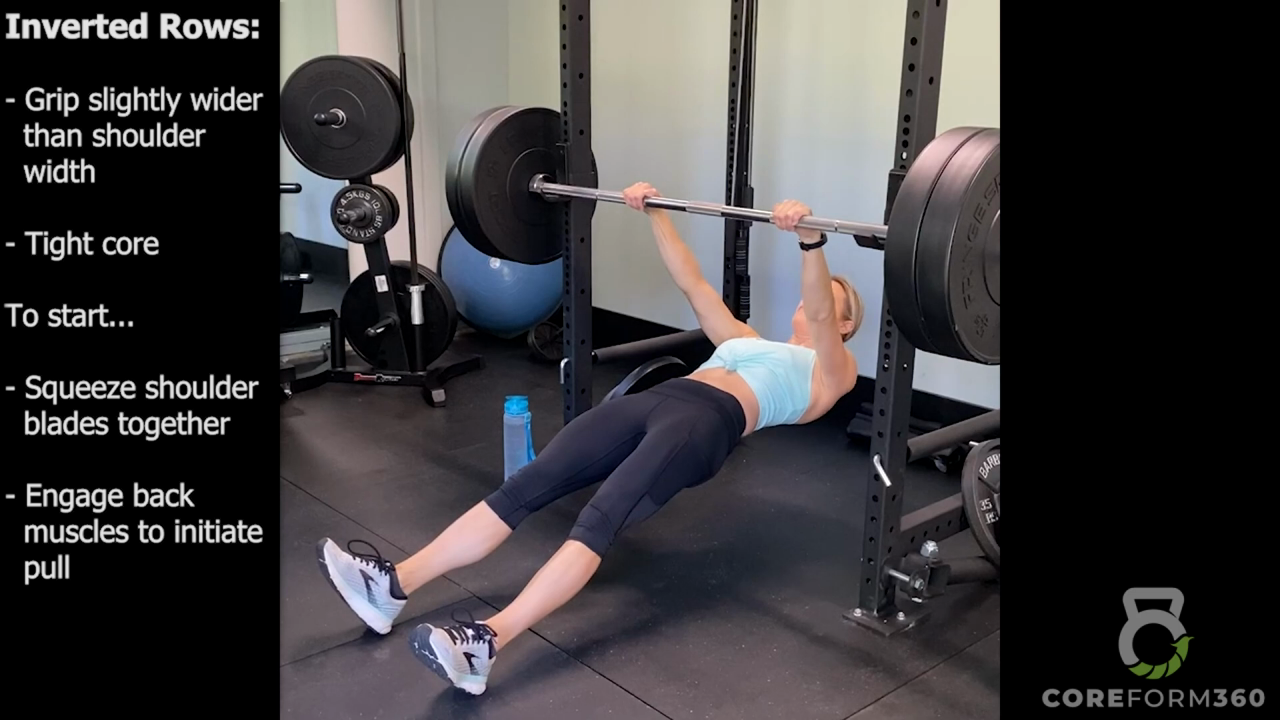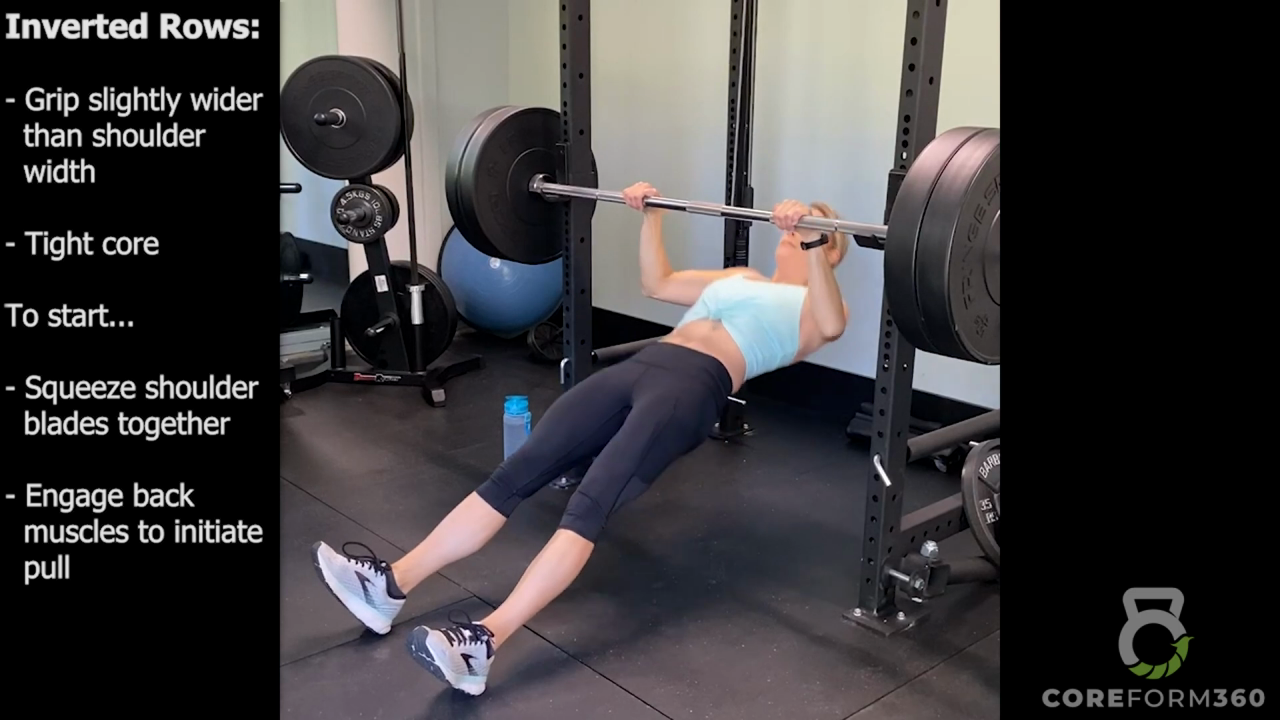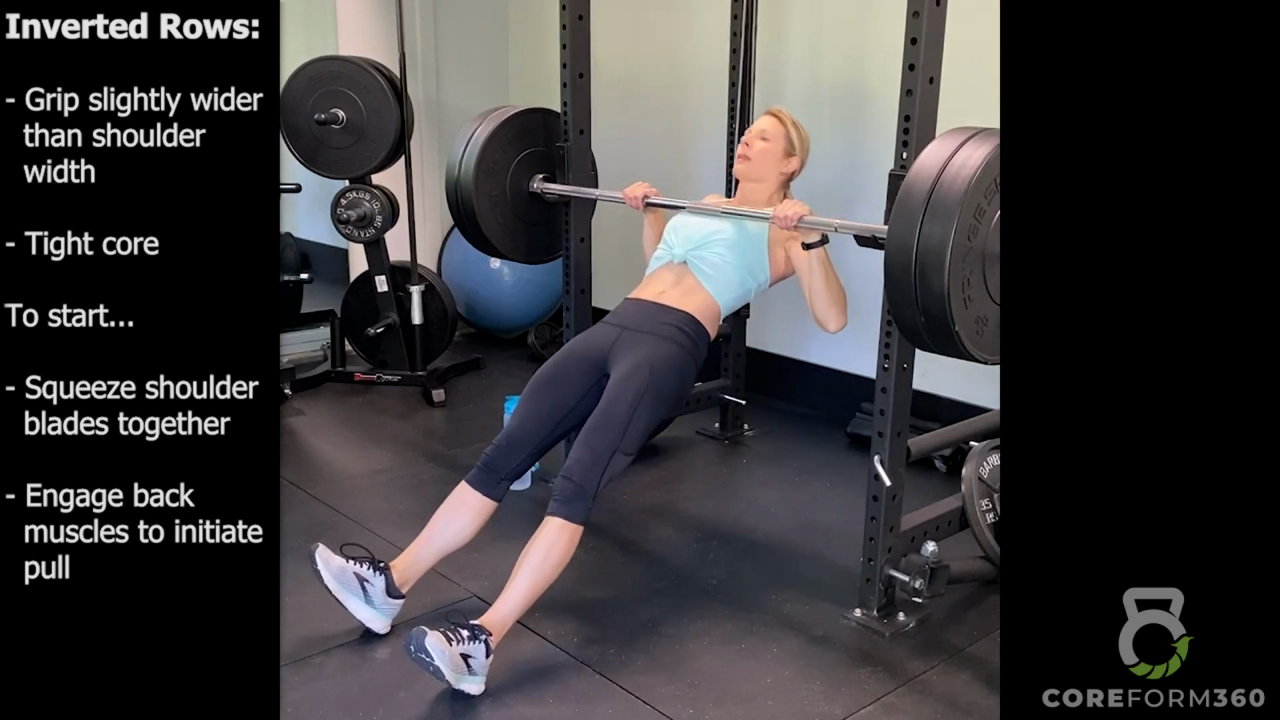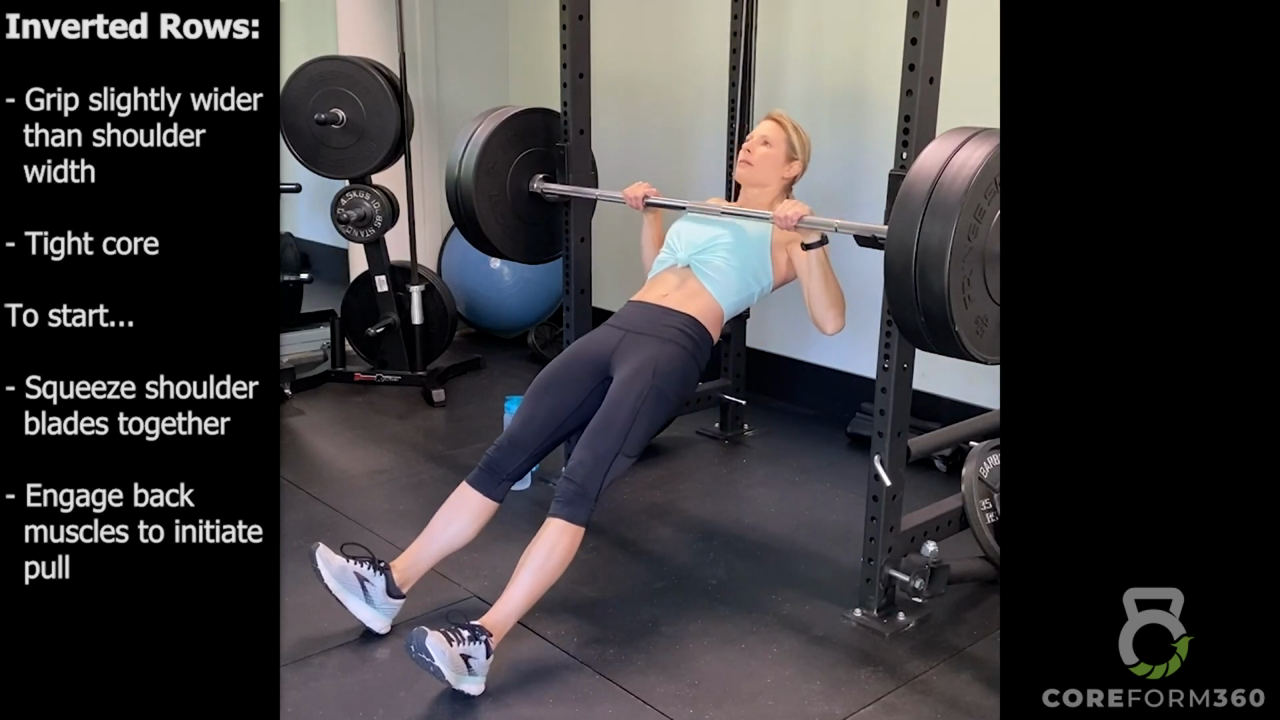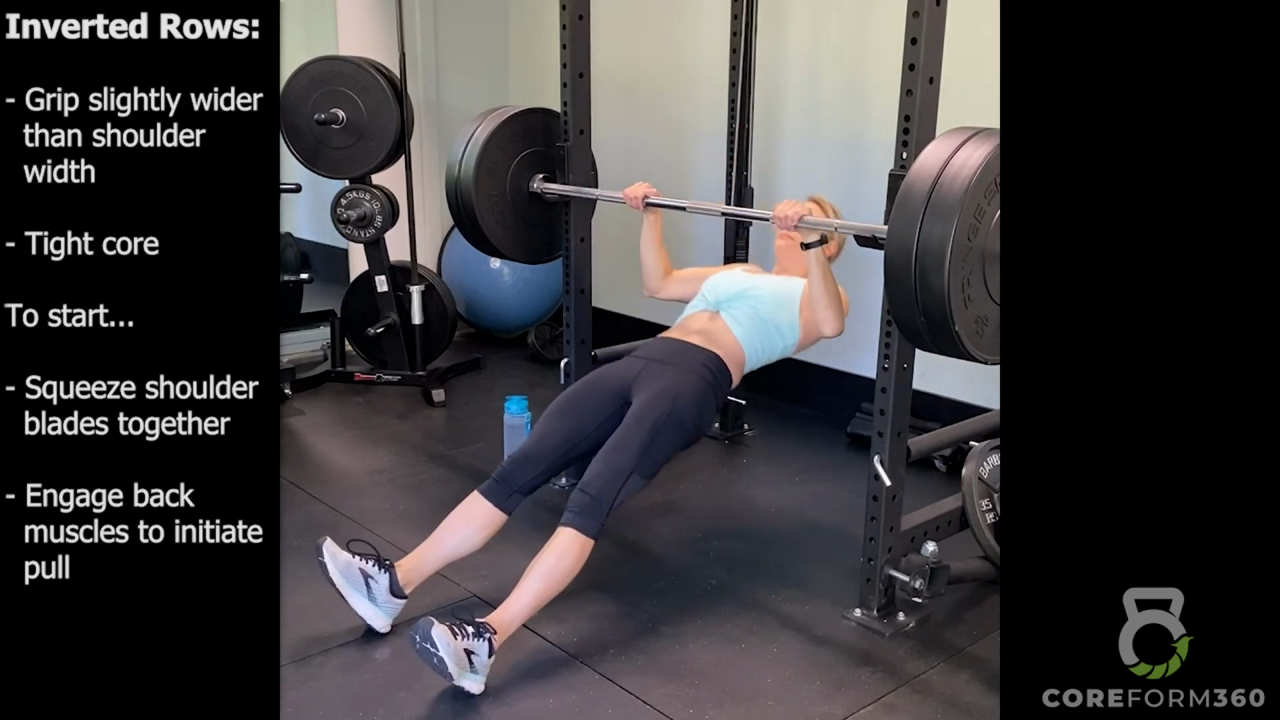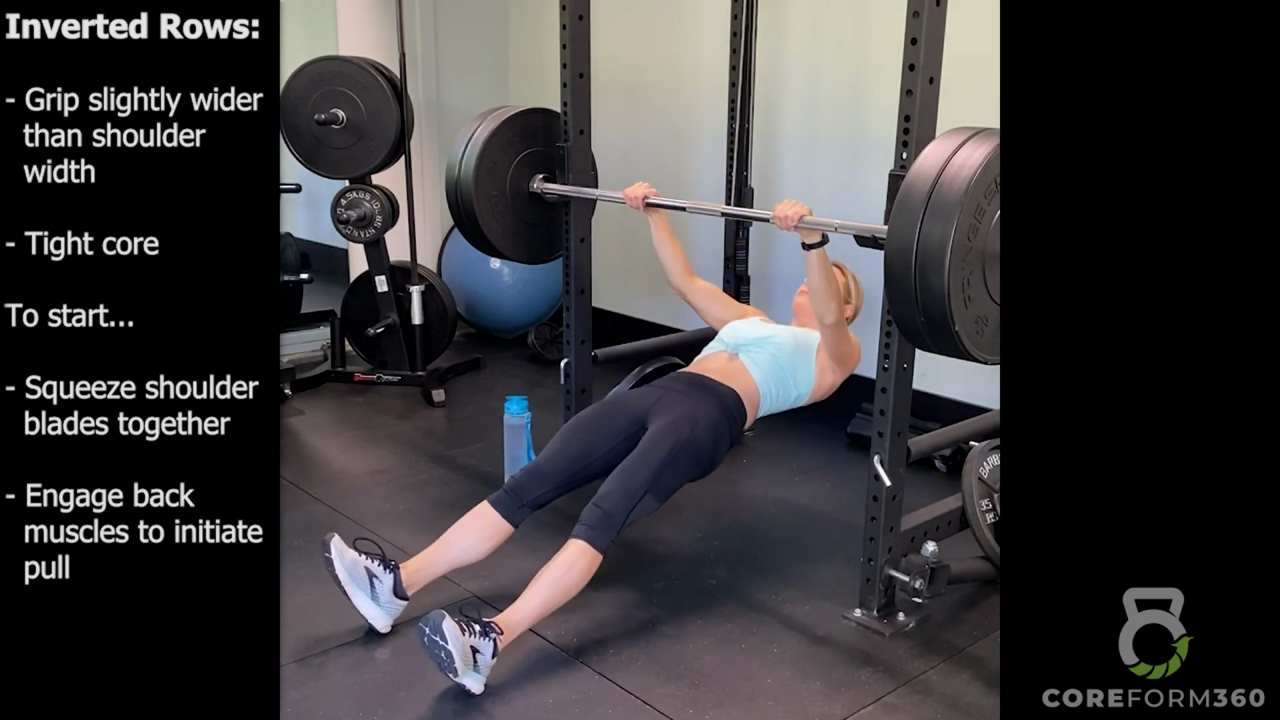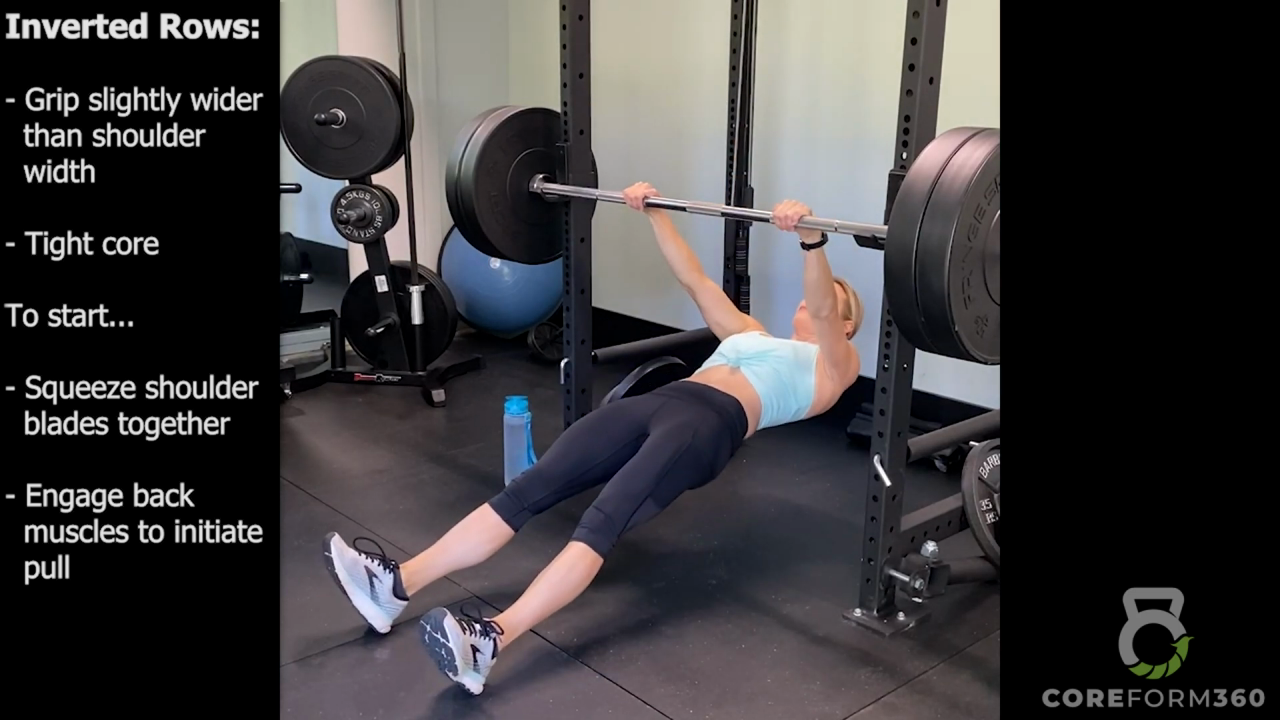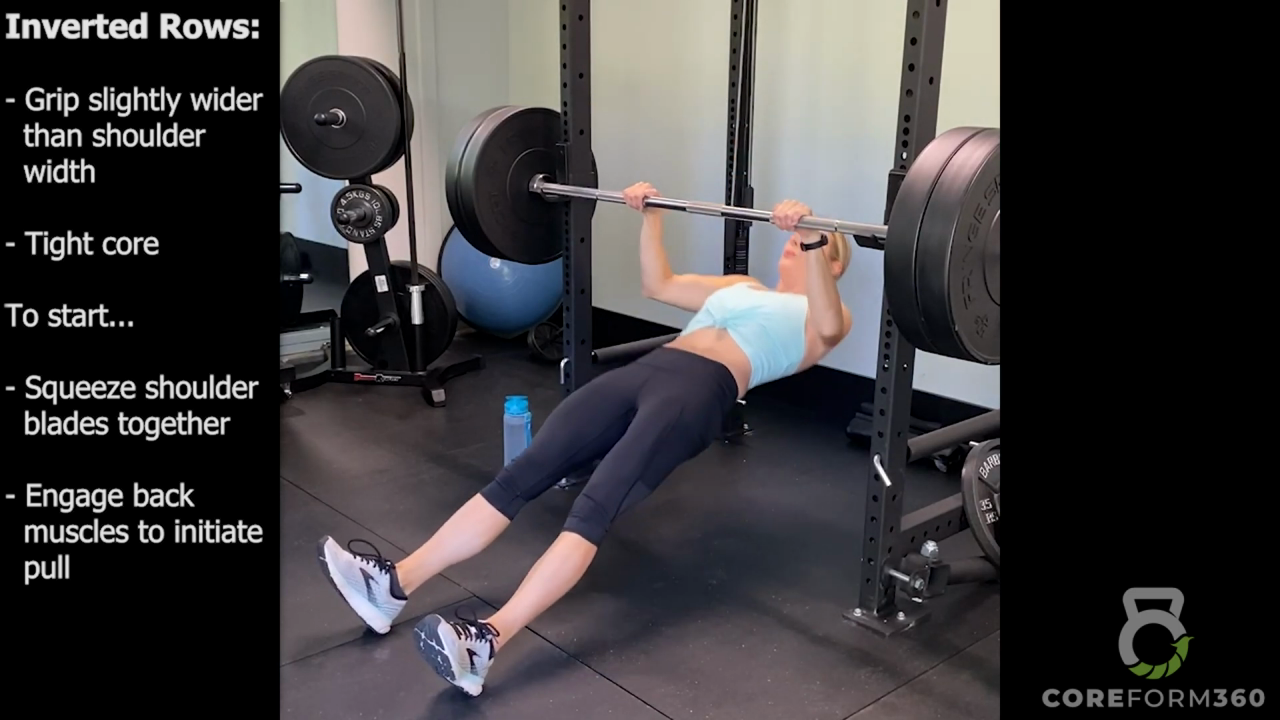
dt=0.4s
person 1, frame 1
left shoulder: (831, 371)
right shoulder: (749, 341)
left elbow: (820, 316)
right elbow: (693, 283)
left wrist: (810, 241)
right wrist: (655, 213)
left hip: (705, 423)
right hip: (656, 399)
left knee: (598, 522)
right knee: (525, 486)
left ankle: (485, 644)
right ankle: (393, 585)
person 1, frame 2
left shoulder: (813, 305)
right shoulder: (743, 278)
left elbow: (833, 323)
right elbow: (657, 282)
left wrist: (814, 236)
right wrist: (651, 214)
left hip: (691, 386)
right hip: (642, 365)
left knee: (589, 505)
right knee: (514, 474)
left ankle: (482, 644)
right ankle: (390, 585)
person 1, frame 3
left shoulder: (785, 231)
right shoulder: (709, 207)
left elbow: (832, 318)
left wrist: (812, 238)
right wrist: (649, 209)
left hip: (667, 345)
right hip: (612, 328)
left knee: (574, 486)
right knee: (501, 457)
left ankle: (480, 643)
right ankle: (389, 583)
person 1, frame 4
left shoulder: (786, 234)
right shoulder: (710, 212)
left elbow: (831, 321)
left wrist: (811, 237)
right wrist: (650, 211)
left hip: (672, 348)
right hip: (616, 330)
left knee: (577, 487)
right knee: (503, 458)
left ankle: (481, 642)
right ankle: (390, 584)
person 1, frame 5
left shoulder: (814, 291)
right shoulder: (741, 272)
left elbow: (832, 325)
right elbow: (656, 284)
left wrist: (811, 240)
right wrist: (651, 215)
left hip: (692, 380)
right hip: (641, 361)
left knee: (589, 502)
right knee: (515, 473)
left ankle: (485, 641)
right ankle: (394, 584)
person 1, frame 6
left shoulder: (834, 354)
right shoulder: (753, 321)
left elbow: (828, 318)
right elbow: (683, 281)
left wrist: (813, 241)
right wrist: (654, 215)
left hip: (707, 416)
right hip: (658, 393)
left knee: (601, 519)
right knee: (527, 485)
left ankle: (490, 640)
right ankle: (397, 585)
person 1, frame 7
left shoulder: (834, 366)
right shoulder: (753, 334)
left elbow: (823, 308)
right elbow: (694, 278)
left wrist: (811, 240)
right wrist: (654, 213)
left hip: (708, 425)
right hip: (659, 401)
left knee: (601, 524)
right knee: (526, 490)
left ankle: (489, 641)
right ankle: (396, 584)
person 1, frame 8
left shoulder: (822, 321)
right shoulder: (745, 287)
left elbow: (828, 323)
right elbow: (658, 284)
left wrist: (812, 237)
right wrist: (651, 215)
left hip: (697, 390)
right hip: (648, 369)
left knee: (593, 509)
right knee: (520, 476)
left ankle: (486, 642)
right ankle: (394, 584)
